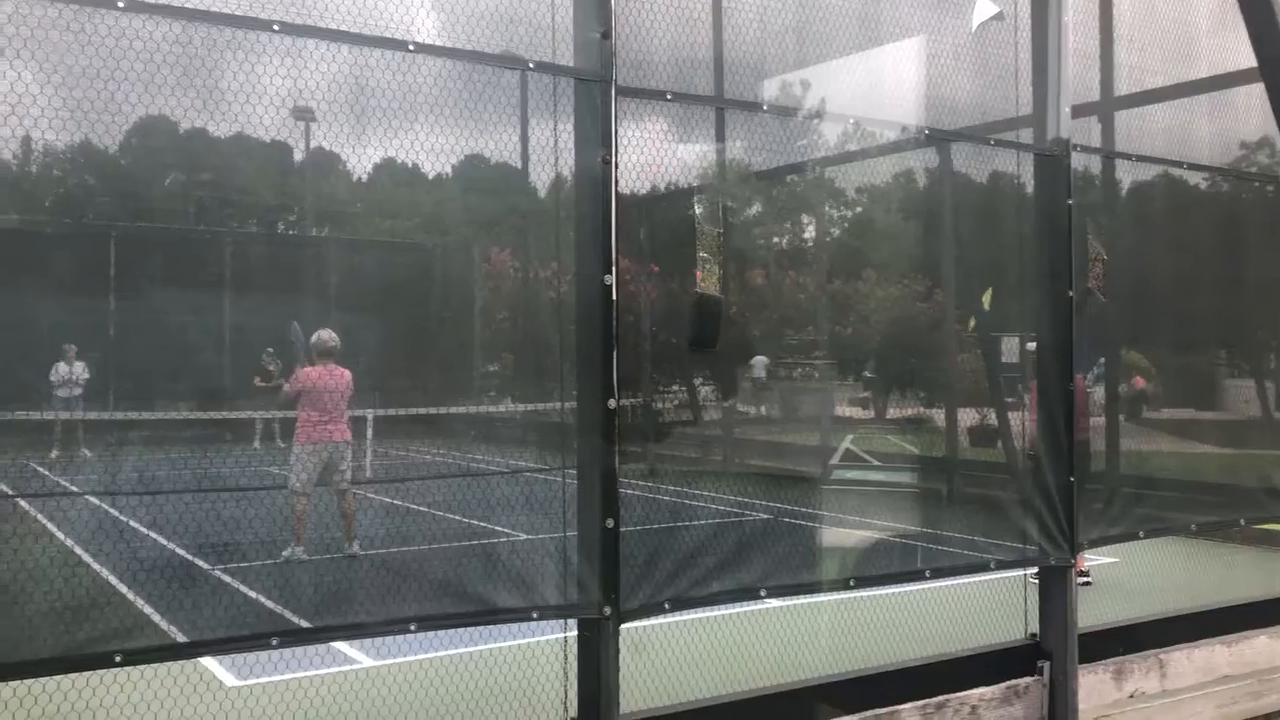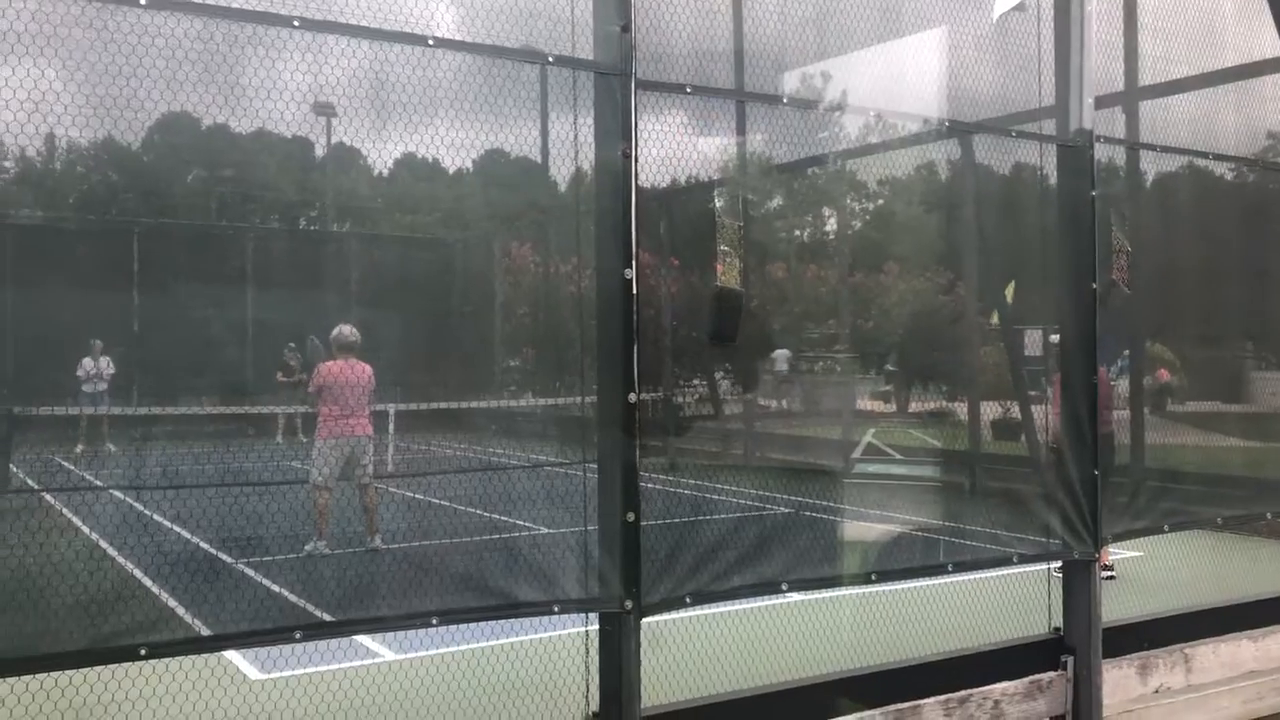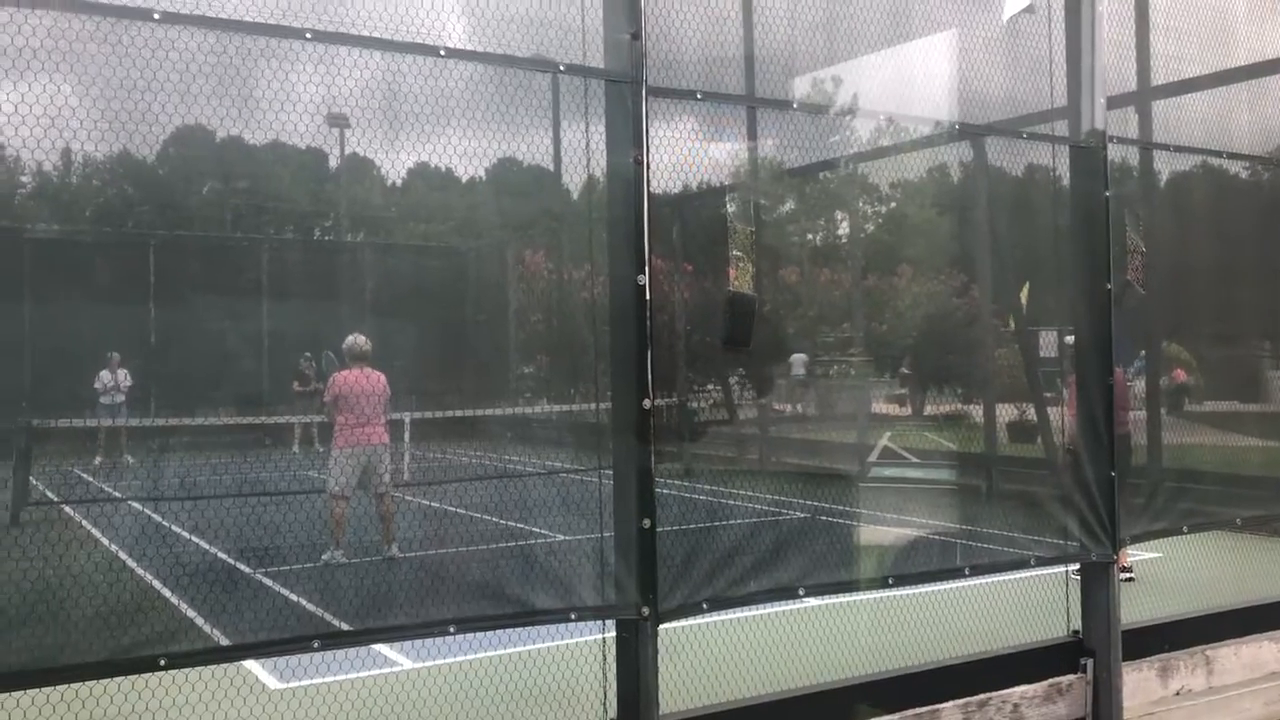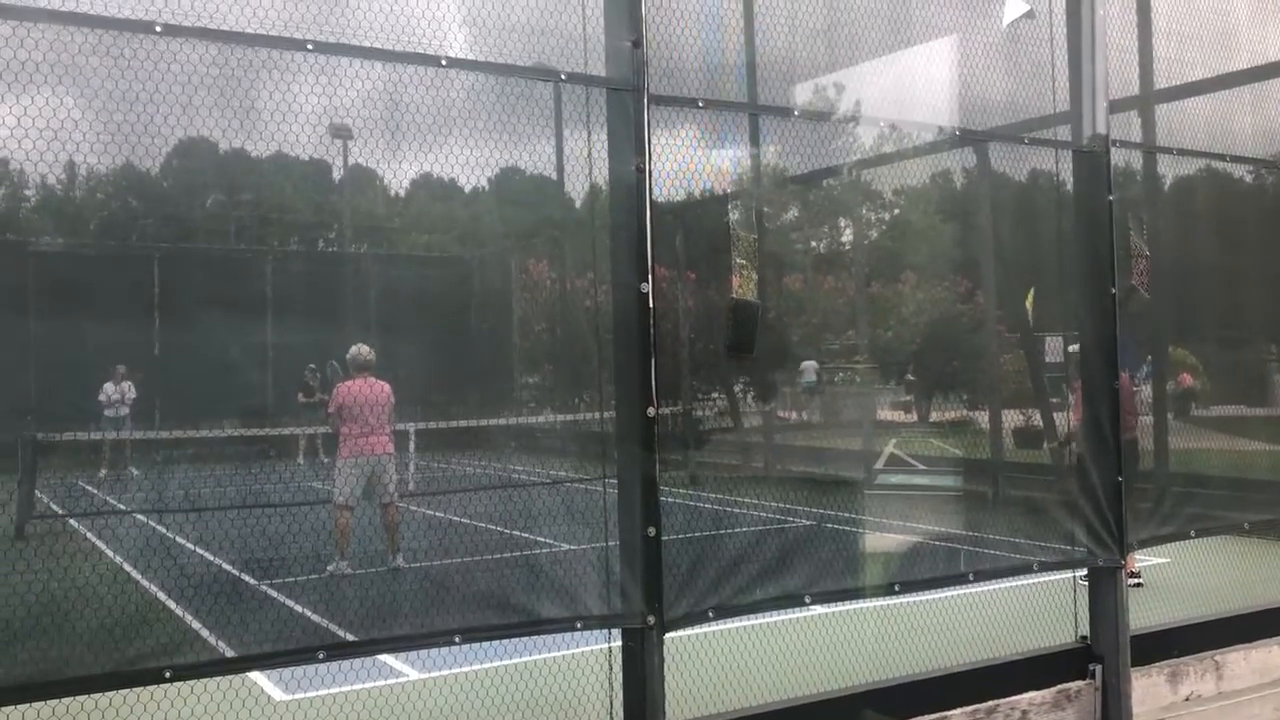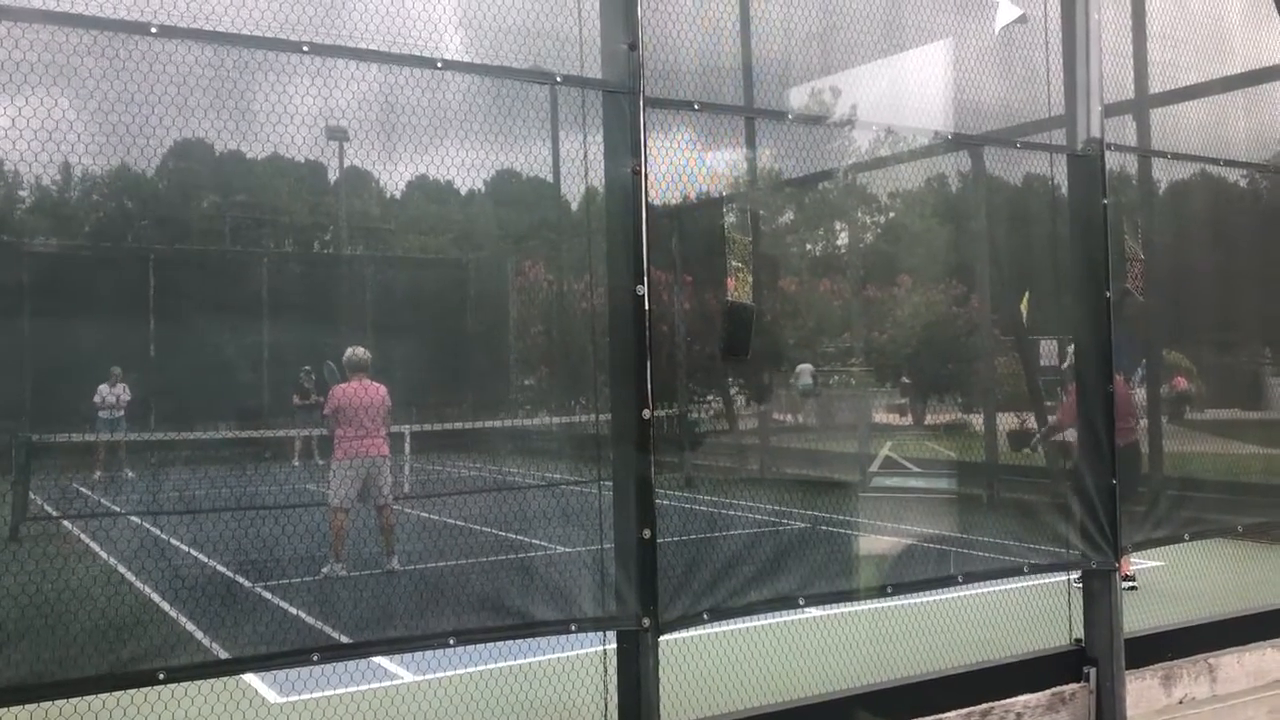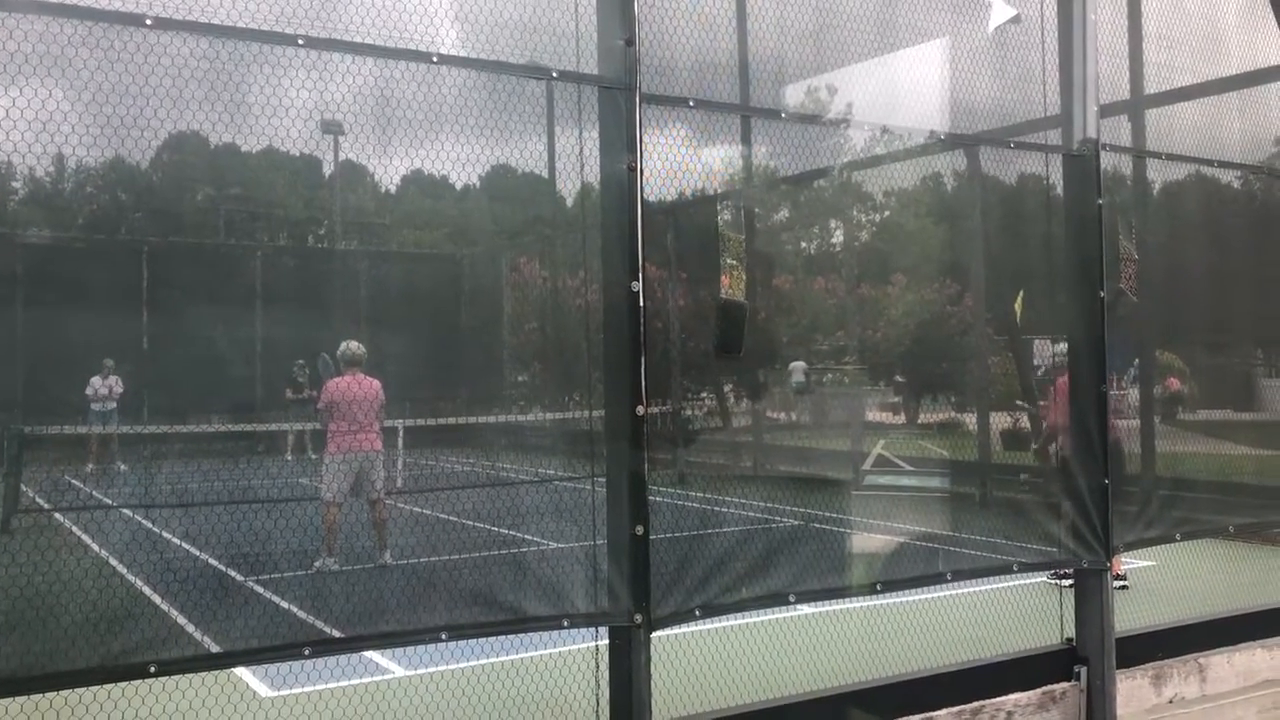
dt=0.4s
person 1, frame 1
left shoulder: (1041, 384)
right shoulder: (1079, 381)
left elbow: (1037, 424)
right elbow: (1084, 417)
left wrist: (1033, 450)
right ankle: (1080, 567)
person 1, frame 2
left shoulder: (1065, 377)
right shoulder: (1102, 374)
left elbow: (1060, 416)
right elbow: (1108, 408)
left wrist: (1055, 443)
right hip: (1102, 442)
right ankle: (1104, 561)
person 1, frame 3
right shoulder: (1118, 374)
left elbow: (1077, 417)
right elbow: (1124, 408)
left wrist: (1071, 445)
right hip: (1119, 442)
right ankle: (1123, 563)
person 1, frame 4
right shoulder: (1124, 378)
left elbow: (1084, 423)
right elbow: (1133, 416)
left wrist: (1066, 440)
right hip: (1127, 447)
right ankle: (1131, 569)
person 1, frame 5
right shoulder: (1119, 381)
left elbow: (1063, 422)
right elbow: (1133, 417)
left wrist: (1041, 437)
right hip: (1129, 450)
right knee: (1118, 510)
right ankle: (1126, 571)
person 1, frame 6
left shoulder: (1061, 385)
left elbow: (1056, 426)
left wrist: (1040, 448)
right hip: (1111, 449)
left ankle: (1069, 569)
right ankle: (1116, 571)
person 2, frame 1
left shoulder: (304, 375)
right shoulder: (346, 376)
left elbow: (286, 394)
left hip: (309, 441)
right hip: (340, 439)
left knee: (300, 492)
right knee: (345, 491)
left ankle: (298, 547)
right ankle: (352, 543)
person 2, frame 2
left shoulder: (324, 370)
right shoulder: (367, 371)
left elbow: (315, 401)
left hip: (331, 435)
right hip: (361, 434)
left knee: (322, 487)
right knee: (367, 485)
left ankle: (320, 541)
right ankle: (374, 537)
person 2, frame 3
left shoulder: (337, 380)
right shoulder: (381, 379)
left elbow: (331, 414)
left hip: (347, 444)
right hip: (378, 442)
left knee: (339, 496)
right knee: (384, 494)
left ankle: (337, 550)
right ankle: (390, 545)
person 2, frame 4
left shoulder: (341, 390)
right shoulder: (386, 389)
left elbow: (336, 426)
left hip: (352, 454)
right hip: (383, 452)
left knee: (344, 506)
right knee: (389, 504)
left ankle: (342, 561)
right ankle: (396, 556)
person 2, frame 5
left shoulder: (337, 392)
right shoulder: (382, 391)
left elbow: (332, 427)
right elbow: (386, 425)
left hip: (347, 456)
right hip: (378, 454)
left knee: (339, 509)
right knee: (384, 506)
left ankle: (337, 563)
right ankle: (391, 558)
person 2, frame 6
left shoulder: (331, 387)
right shoulder: (376, 386)
left elbow: (326, 422)
right elbow: (380, 419)
left hip: (340, 450)
right hip: (371, 448)
left knee: (332, 503)
right knee: (377, 501)
left ankle: (329, 557)
right ankle: (384, 552)
